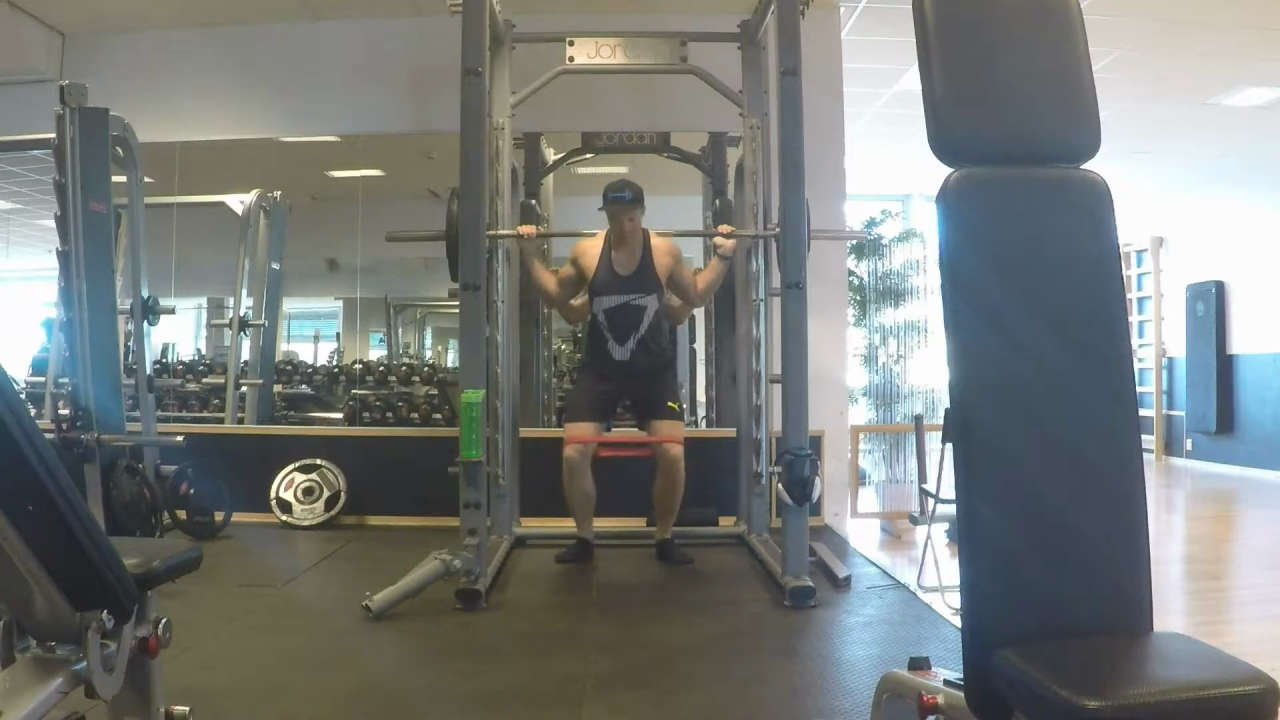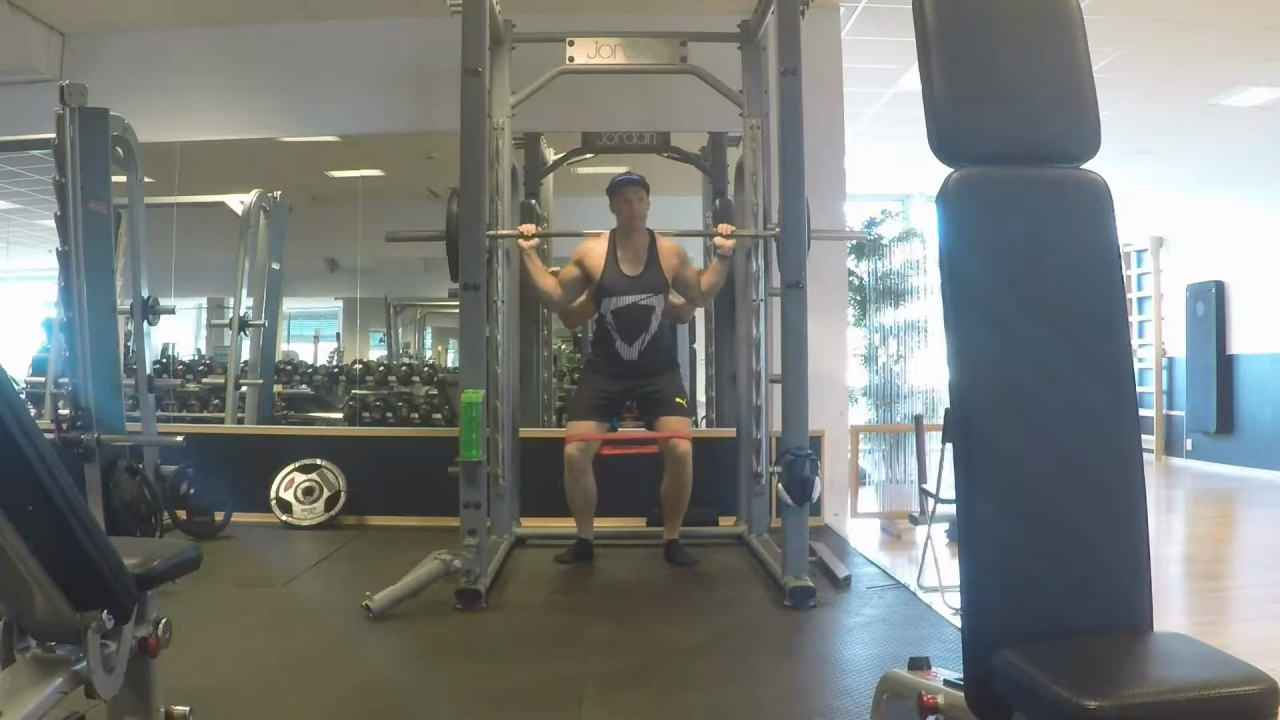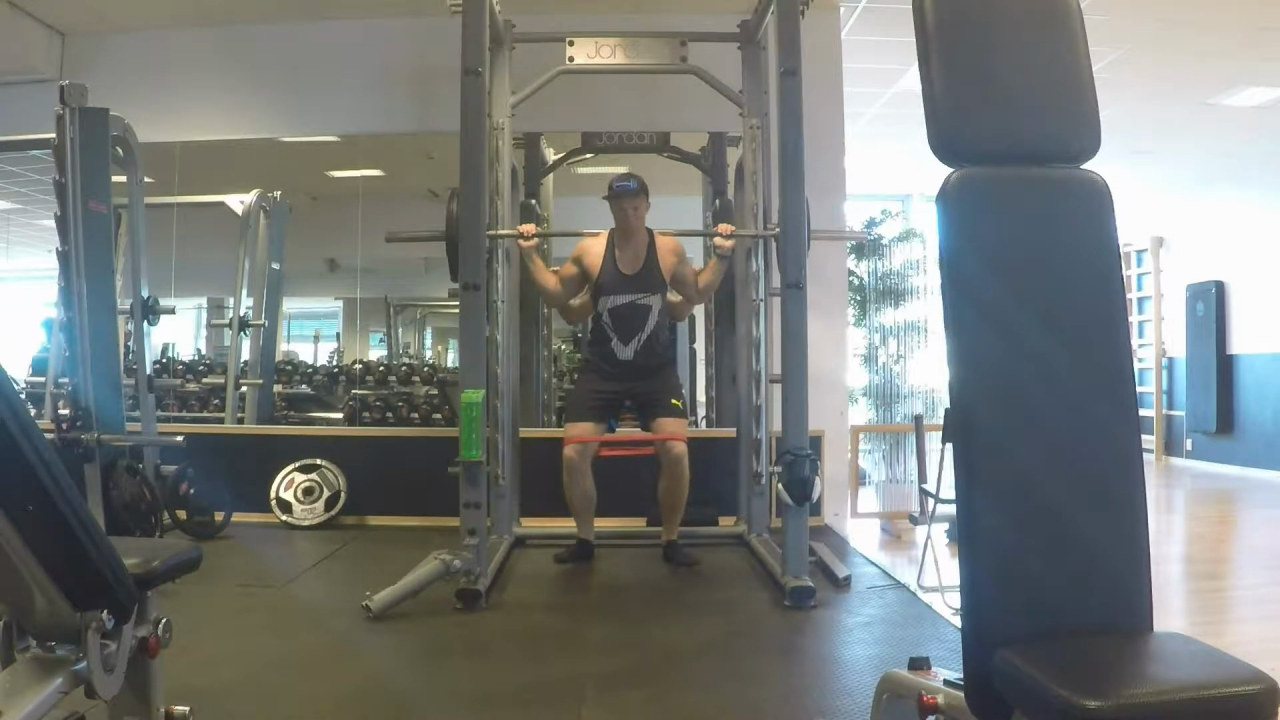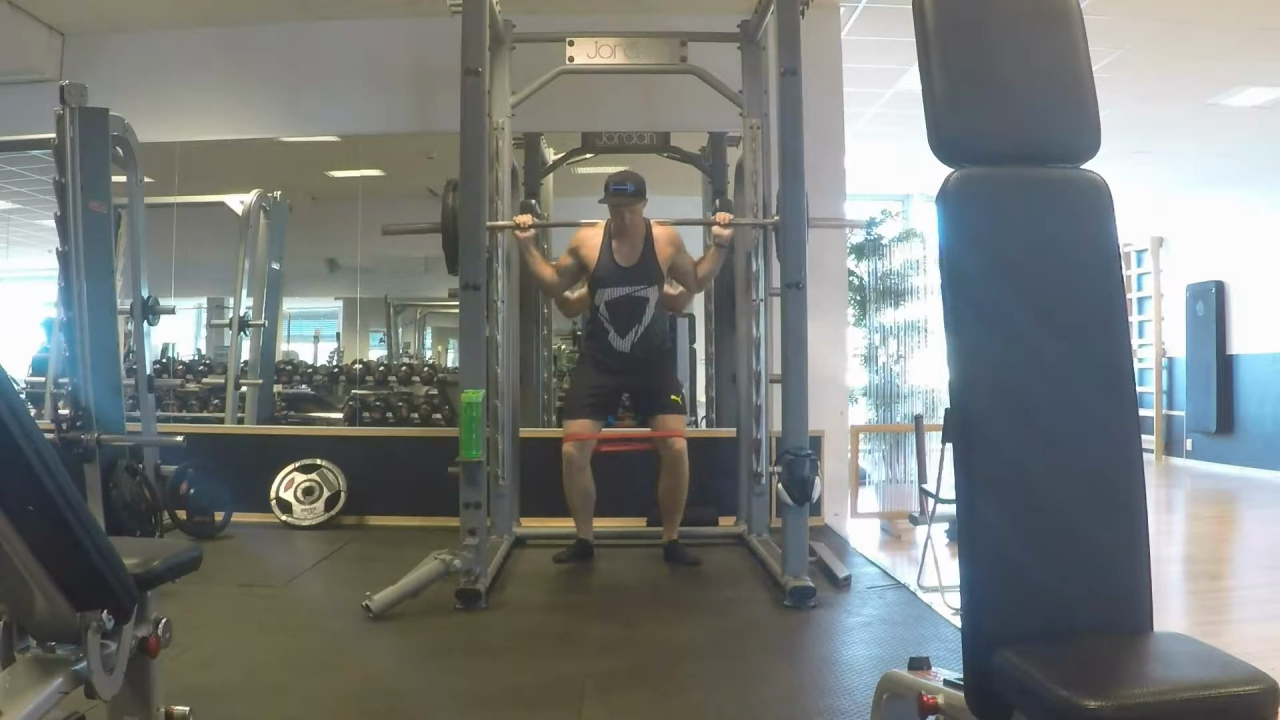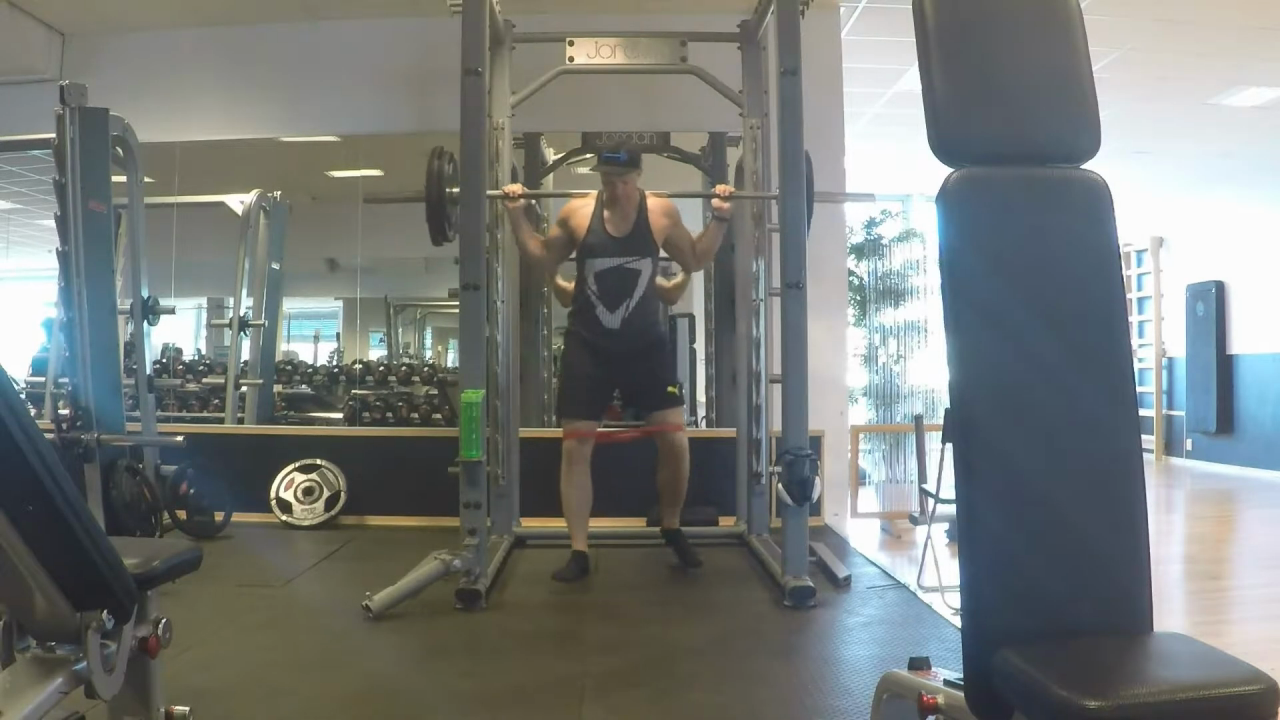
dt=1s
person 1, frame 1
left shoulder: (665, 251)
right shoulder: (586, 251)
left elbow: (697, 297)
right elbow: (556, 296)
left wrist: (723, 256)
right wrist: (530, 254)
left hip: (654, 371)
right hip: (599, 370)
left knee: (672, 455)
right knee: (573, 455)
left ankle: (665, 539)
right ankle: (584, 539)
person 1, frame 2
left shoulder: (671, 252)
right shoulder: (590, 252)
left elbow: (700, 296)
right elbow: (556, 300)
left wrist: (723, 255)
right wrist: (530, 254)
left hip: (658, 370)
right hip: (604, 370)
left knee: (680, 451)
right knee: (575, 454)
left ankle: (672, 539)
right ankle: (584, 539)
person 1, frame 3
left shoulder: (670, 250)
right shoulder: (589, 250)
left elbow: (697, 294)
right elbow: (557, 296)
left wrist: (721, 255)
right wrist: (531, 255)
left hip: (655, 370)
right hip: (600, 370)
left knee: (676, 453)
right knee: (573, 455)
left ankle: (670, 540)
right ankle: (584, 540)
person 1, frame 4
left shoulder: (667, 241)
right shoulder: (586, 242)
left elbow: (696, 283)
right elbow: (554, 286)
left wrist: (720, 245)
right wrist: (528, 246)
left hip: (653, 361)
right hip: (598, 361)
left knee: (675, 449)
right knee: (574, 452)
left ankle: (671, 540)
right ankle: (584, 539)
person 1, frame 5
left shoulder: (661, 212)
right shoulder: (575, 212)
left elbow: (695, 260)
right elbow: (543, 261)
left wrist: (719, 218)
right wrist: (516, 215)
left hip: (645, 344)
right hip: (587, 346)
left knee: (675, 441)
right knee: (575, 448)
left ankle: (673, 527)
right ankle: (579, 552)
